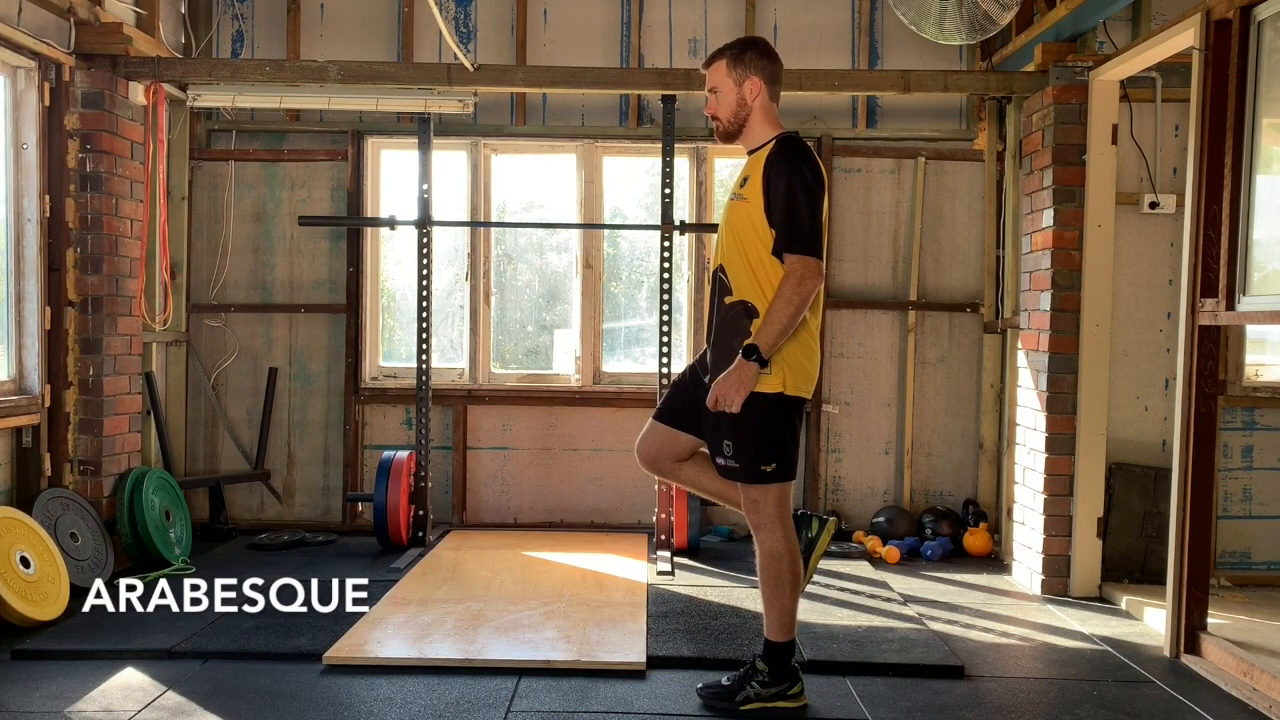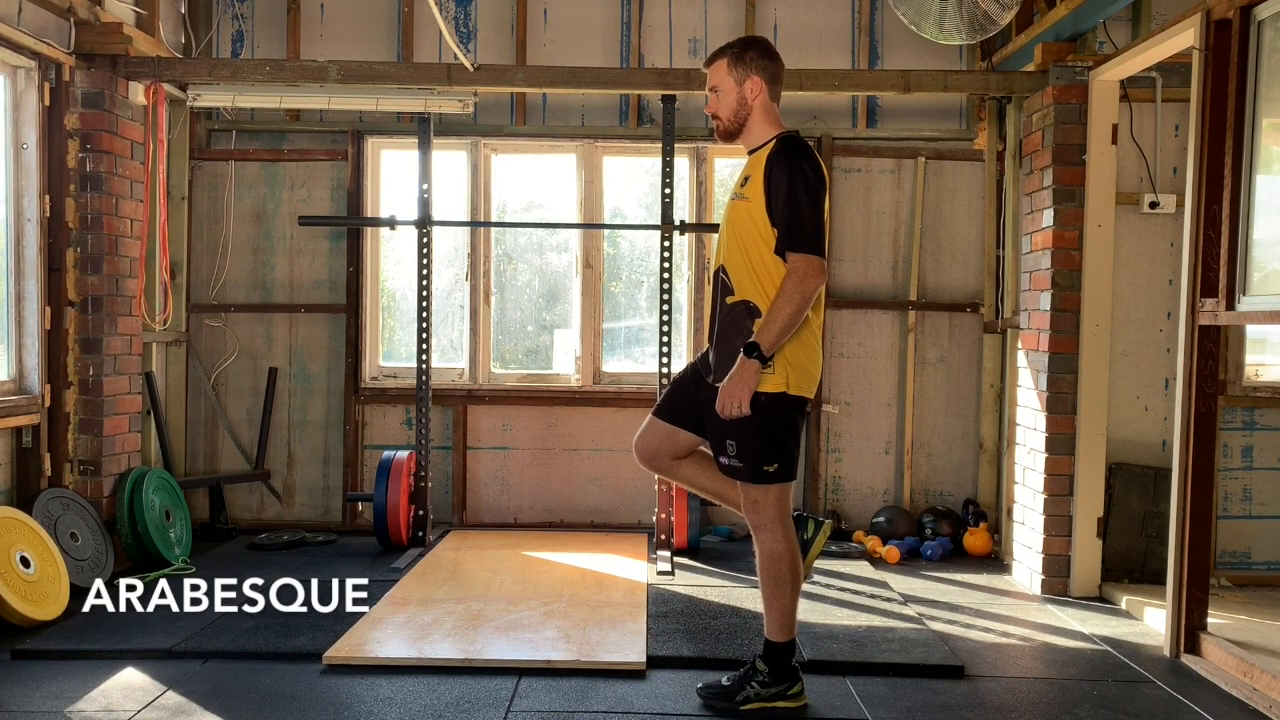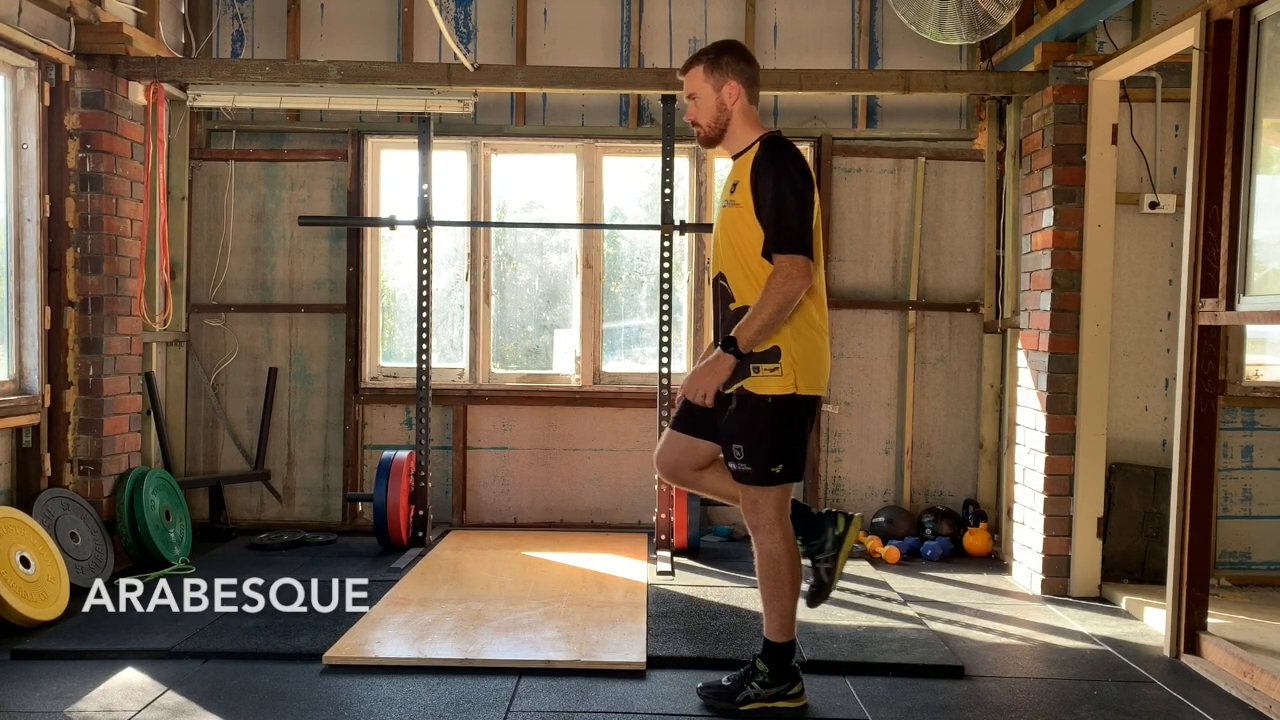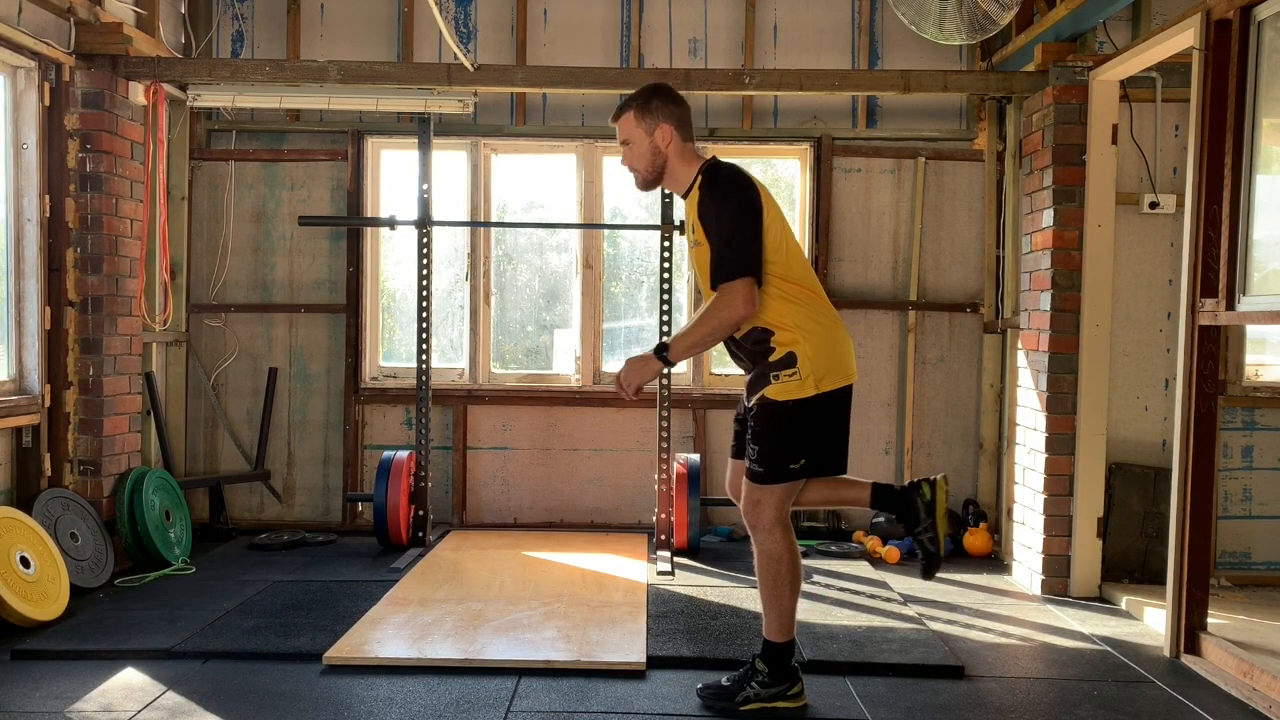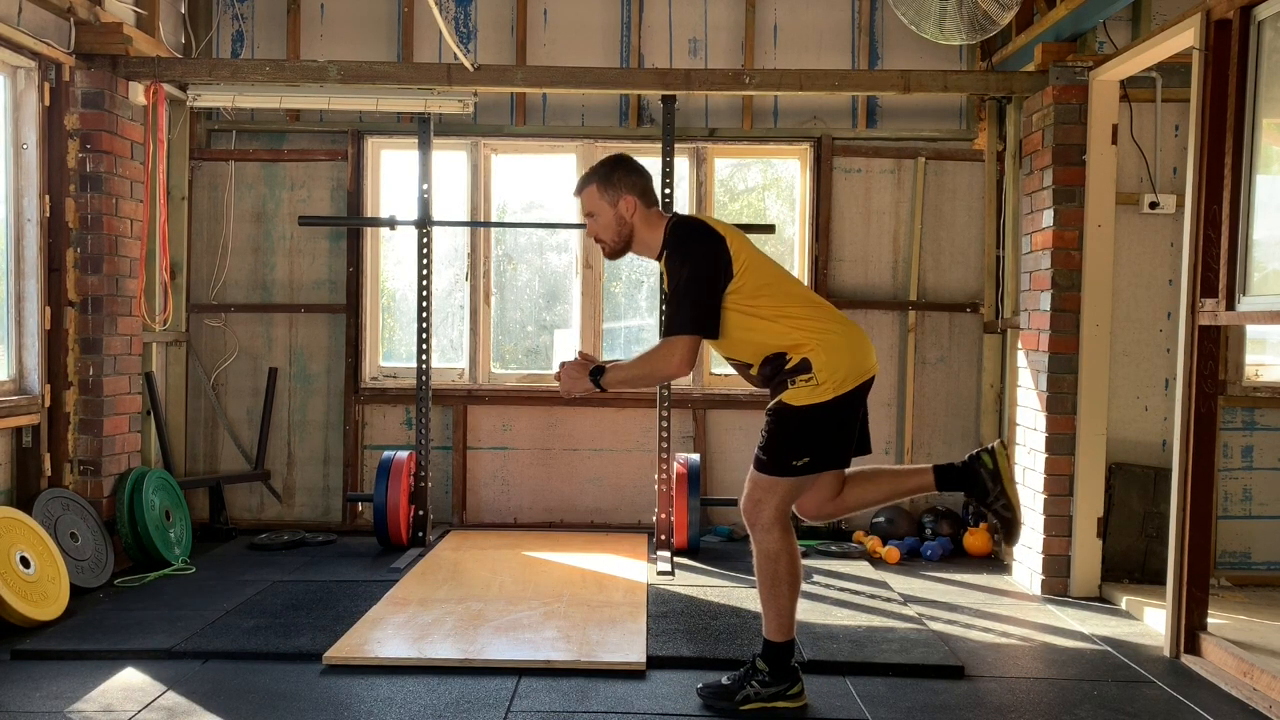
dt=0.5s
person 1, frame 1
left shoulder: (788, 159)
right shoulder: (756, 164)
left elbow: (804, 273)
left wrist: (750, 361)
left hip: (763, 370)
right hip: (727, 360)
left knee: (762, 515)
right knee: (656, 450)
left ankle: (777, 675)
right ankle: (794, 530)
person 1, frame 2
left shoulder: (790, 159)
right shoulder: (758, 163)
left elbow: (807, 272)
left wrist: (753, 360)
left hip: (766, 369)
right hip: (731, 358)
left knee: (763, 514)
right knee: (654, 446)
left ankle: (778, 674)
right ankle: (790, 529)
person 1, frame 3
left shoulder: (777, 162)
right shoulder: (746, 165)
left elbow: (792, 274)
left wrist: (723, 354)
right wrist: (725, 356)
left hip: (776, 368)
right hip: (748, 363)
left knee: (761, 513)
right knee: (675, 461)
left ankle: (777, 675)
right ankle: (813, 528)
person 1, frame 4
left shoulder: (722, 189)
right shoulder: (705, 192)
left elbow: (739, 301)
left wrist: (659, 358)
right wrist: (667, 355)
left hip: (800, 366)
right hip: (780, 365)
left knee: (763, 511)
right knee: (749, 492)
left ankle: (777, 674)
right ankle: (905, 501)
person 1, frame 5
left shoulder: (691, 247)
right shoulder: (683, 241)
left elbow: (675, 361)
right elbow: (675, 354)
left wrist: (595, 378)
right wrist: (601, 368)
left hip: (823, 368)
right hip: (829, 363)
left knee: (763, 511)
right knee: (817, 502)
left ankle: (776, 675)
right ankle: (969, 474)
